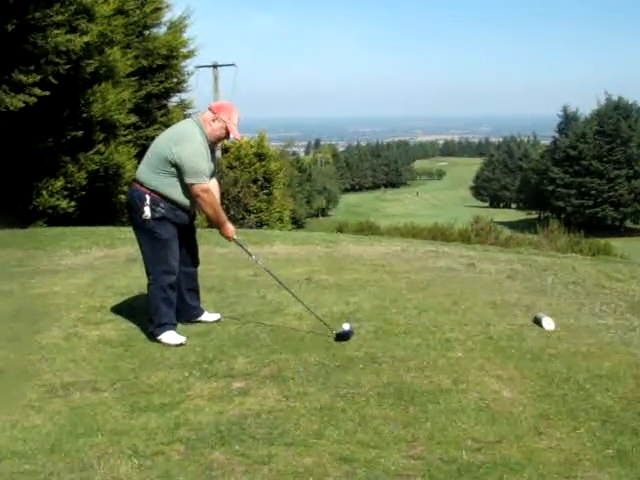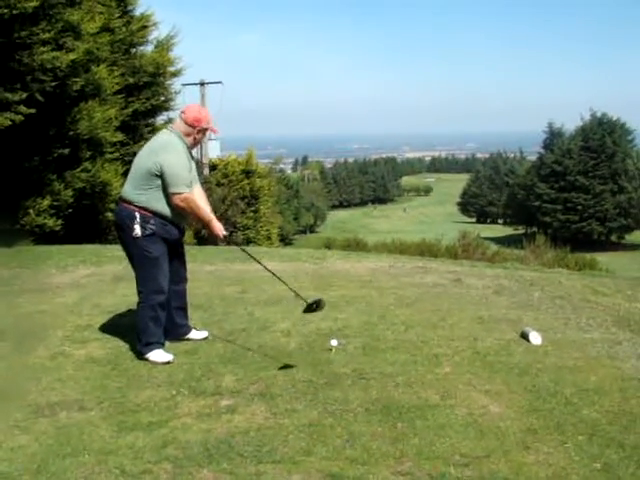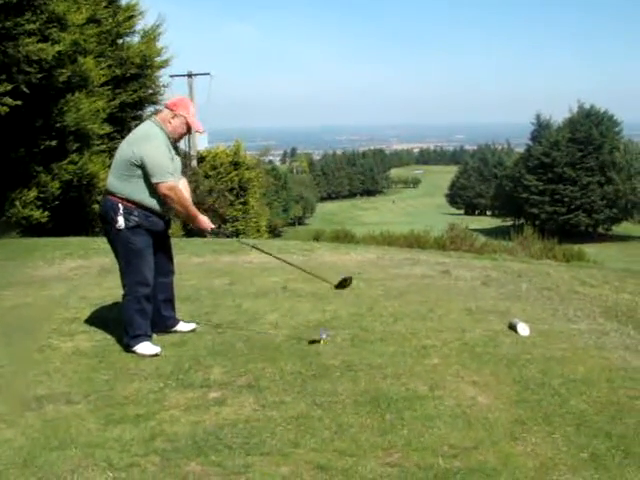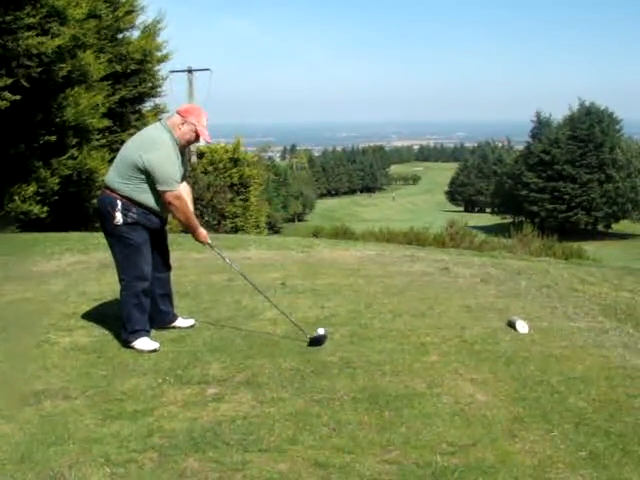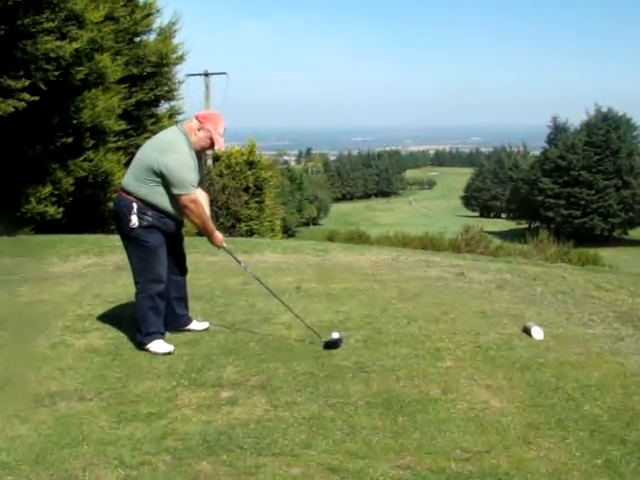
dt=1s
person 1, frame 1
left shoulder: (203, 138)
right shoulder: (191, 142)
left elbow: (211, 181)
right elbow: (201, 192)
left wrist: (218, 218)
right wrist: (223, 224)
left hip: (175, 207)
right hip: (152, 206)
left knee: (187, 261)
right knee: (164, 268)
left ankle: (189, 311)
right ankle: (161, 326)
person 1, frame 2
left shoulder: (177, 144)
right shoulder: (172, 151)
left elbow: (194, 187)
right elbow: (182, 199)
left wrist: (212, 219)
right wrist: (210, 224)
left hip: (164, 224)
right hip: (143, 224)
left knee: (176, 279)
right knee: (154, 286)
left ankle: (177, 328)
right ankle: (149, 345)
person 1, frame 3
left shoulder: (163, 138)
right shoulder: (152, 141)
left elbow: (179, 180)
right elbow: (167, 189)
left wrist: (191, 213)
right wrist: (196, 217)
left hip: (150, 217)
right hip: (128, 217)
left knee: (162, 271)
right knee: (140, 279)
left ankle: (164, 321)
right ankle: (136, 337)
person 1, frame 4
left shoulder: (174, 142)
right shoulder: (160, 147)
left elbow: (181, 184)
right elbow: (173, 198)
left wrist: (193, 221)
right wrist: (196, 229)
left hip: (147, 212)
right hip: (123, 212)
left knee: (159, 266)
right knee: (137, 274)
left ankle: (163, 317)
right ankle: (135, 333)
person 1, frame 5
left shoulder: (191, 146)
right shoulder: (176, 151)
left elbow: (198, 190)
right elbow: (189, 202)
left wrist: (209, 224)
right wrist: (212, 233)
left hip: (163, 215)
right hip: (140, 215)
left knee: (175, 269)
right knee: (153, 276)
left ankle: (178, 319)
right ankle: (149, 335)
